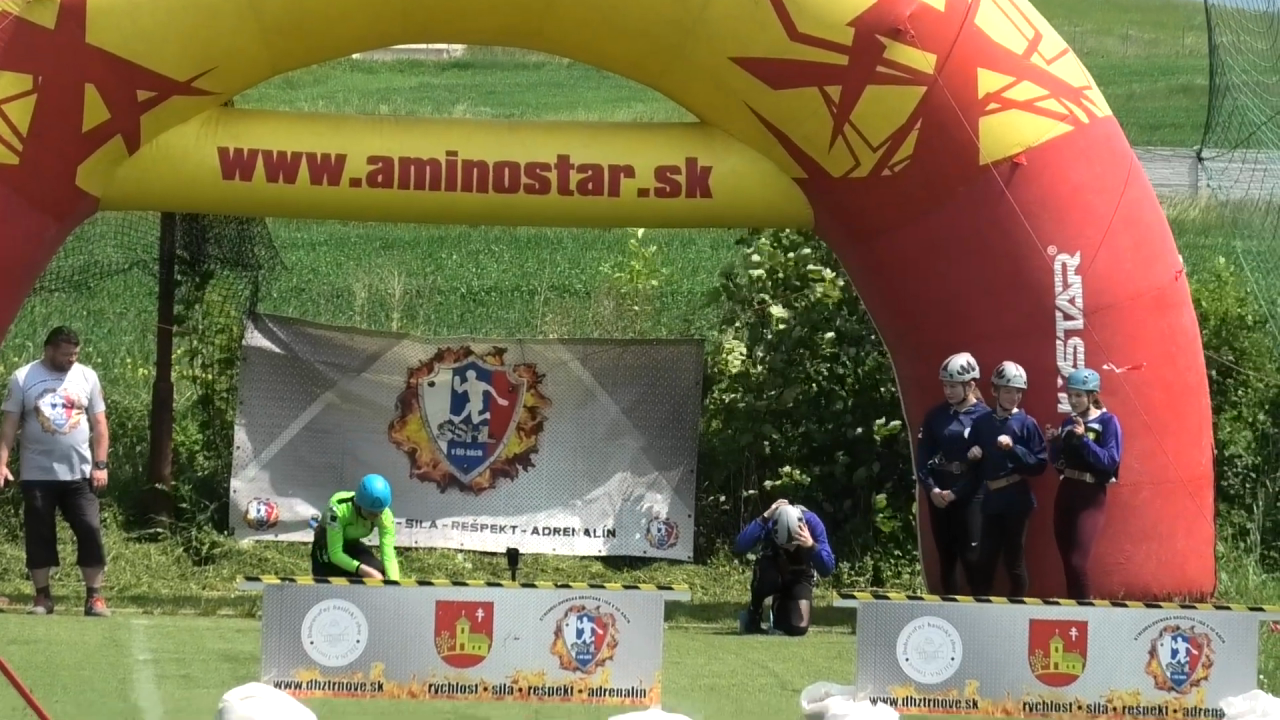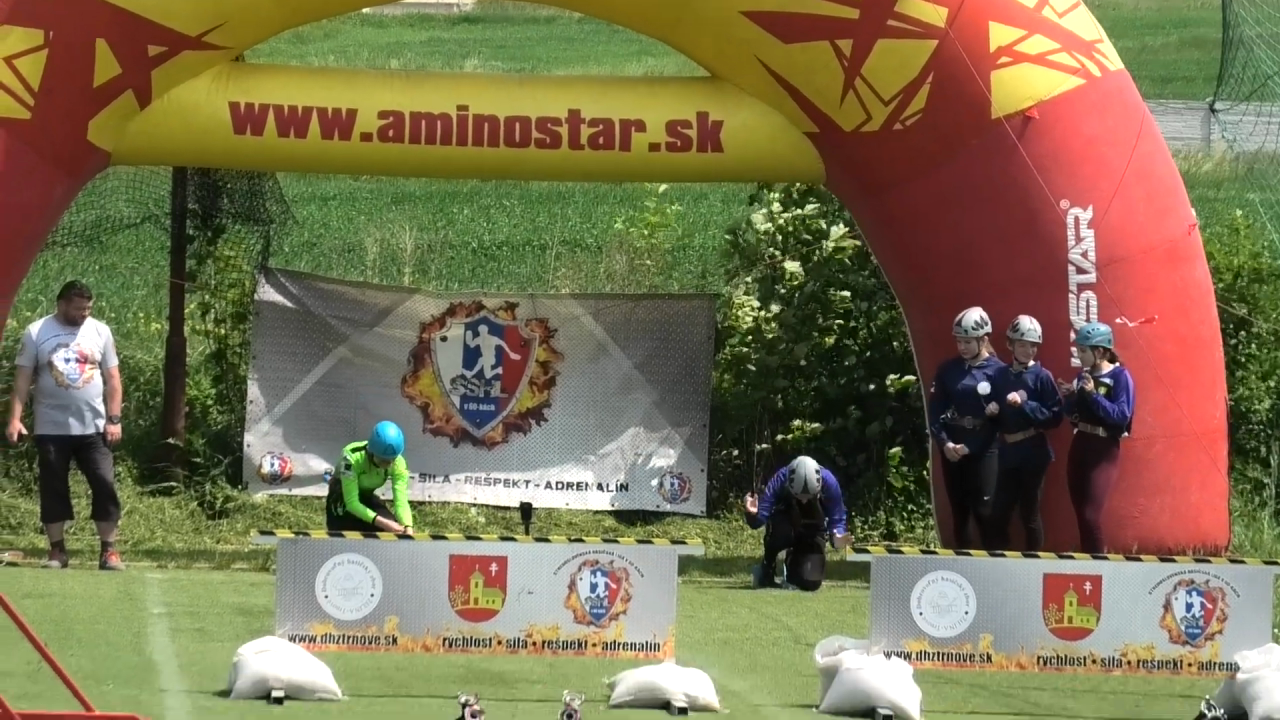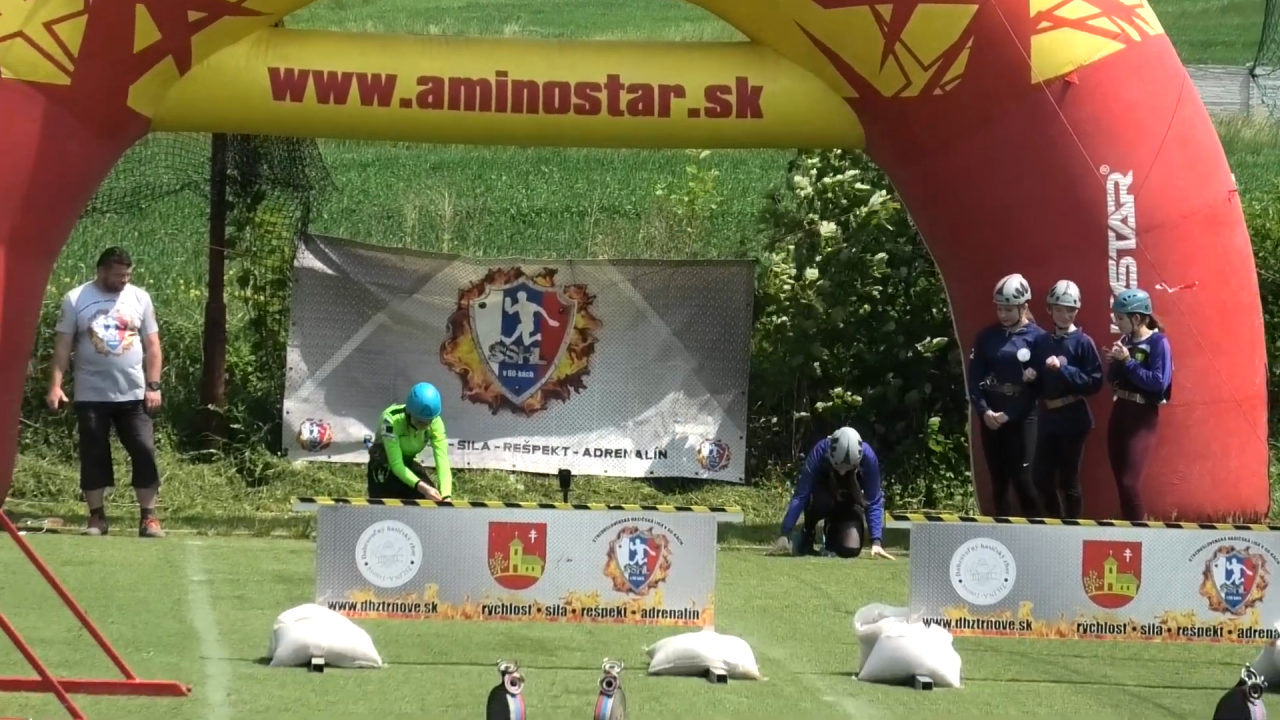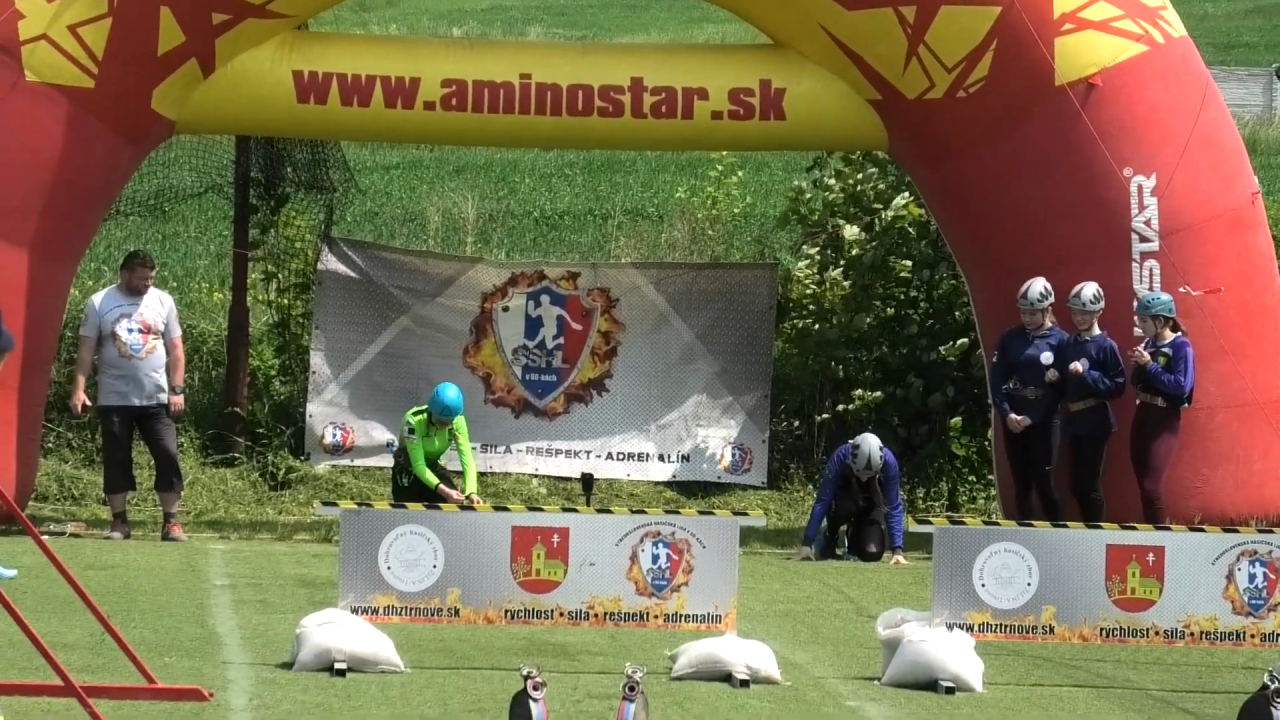
dt=0.2s
person 1, frame 1
left shoulder: (87, 376)
left elbow: (99, 424)
left wrist: (100, 465)
left hip: (79, 473)
right hip: (36, 475)
left knee: (90, 532)
right knee: (38, 535)
left ankle: (94, 596)
right ankle: (42, 596)
person 1, frame 2
left shoulder: (100, 331)
right shoulder: (36, 332)
left elbow: (112, 378)
right elbow: (23, 379)
left wrist: (114, 419)
right wrist: (15, 418)
left hip: (93, 427)
right hip: (51, 429)
left knee: (104, 486)
right knee: (53, 489)
left ankle: (108, 550)
right ankle: (57, 550)
person 1, frame 3
left shoulder: (140, 297)
right shoulder: (75, 299)
left elbow: (152, 345)
right elbow: (63, 346)
left wrist: (153, 386)
right wrist: (55, 385)
left hip: (133, 395)
right hip: (90, 396)
left knee: (144, 453)
right knee: (93, 456)
left ankle: (148, 517)
right ankle: (96, 517)
person 1, frame 4
left shoulder: (163, 301)
right shoulder: (99, 302)
left elbow: (175, 349)
right elbow: (86, 350)
left wrist: (176, 390)
right wrist: (78, 388)
left hip: (156, 399)
right hip: (114, 399)
left knee: (168, 457)
right knee: (116, 460)
left ankle: (171, 521)
right ankle: (119, 521)
person 2, frame 1
left shoulder: (985, 417)
right shoulder: (936, 415)
right elbow: (922, 456)
left wrist: (955, 493)
right wrist: (931, 489)
left hip: (969, 495)
right hip: (938, 494)
left knee: (970, 557)
right knee: (946, 557)
person 2, frame 2
left shoulder: (998, 371)
right shoulder: (947, 369)
right elbow: (934, 410)
left wrist: (968, 447)
right wrist: (944, 442)
left hip: (982, 449)
right hip: (951, 448)
left knee: (982, 510)
right knee: (959, 511)
person 2, frame 3
left shoulder: (1037, 337)
right shoulder: (987, 335)
right elbow: (973, 377)
left wrist: (1008, 414)
right wrist: (983, 410)
left hip: (1021, 415)
right hip: (990, 413)
left knee: (1020, 477)
right knee: (998, 478)
person 2, frame 4
left shoulder: (1060, 340)
right shoulder: (1010, 338)
left elbow: (1059, 389)
right elbow: (996, 380)
left wrist: (1031, 418)
right wrist: (1006, 413)
left hip: (1044, 418)
right hip: (1012, 416)
left knee: (1042, 481)
right knee: (1020, 481)
person 3, frame 1
left shoulder: (1027, 424)
right shoulder: (982, 422)
left elbow: (1040, 465)
right elbow: (976, 467)
left wrist: (1013, 449)
right wrist: (973, 457)
left hip: (1017, 499)
right hip: (991, 499)
left knee: (1014, 560)
right knee: (985, 559)
person 3, frame 2
left shoulder: (1042, 377)
right shoulder: (1000, 376)
left elbow: (1054, 418)
left wrist: (1023, 405)
left hip: (1033, 452)
right hip: (1008, 452)
left knee: (1029, 513)
right knee: (998, 512)
person 3, frame 3
left shoulder: (1083, 342)
right shoulder: (1042, 341)
left elbow: (1094, 383)
left wrist: (1062, 369)
right wrist: (1031, 378)
left hip: (1074, 419)
right hip: (1048, 417)
left knee: (1068, 480)
right knee: (1040, 476)
person 3, frame 4
left shoulder: (1106, 346)
right shoulder: (1068, 344)
left elbow: (1117, 387)
left wrist: (1085, 374)
left hip: (1096, 422)
right hip: (1073, 420)
left knee: (1090, 484)
right knee: (1076, 483)
person 4, frame 1
left shoulder: (1108, 422)
right shoulder: (1068, 422)
left elbow: (1111, 461)
right elbow: (1057, 461)
left wrist: (1083, 438)
right wrist: (1054, 442)
left hip: (1091, 496)
right hip: (1065, 492)
left knee: (1077, 562)
right knee: (1067, 561)
person 4, frame 2
left shoulder: (1120, 376)
right shoulder: (1084, 375)
left elbow: (1122, 416)
left wrist: (1093, 394)
right wrist: (1070, 396)
left hip: (1104, 449)
right hip: (1079, 445)
left knee: (1091, 515)
right knee: (1080, 514)
person 4, frame 3
left shoulder: (1158, 342)
right shoulder: (1126, 341)
left elbow: (1159, 382)
left wrist: (1128, 361)
right wrist: (1115, 362)
left hip: (1142, 416)
right hip: (1119, 412)
left knee: (1129, 482)
right knee: (1120, 481)
person 4, frame 4
left shoulder: (1181, 345)
right shoulder: (1149, 344)
left elbow: (1180, 385)
left wrist: (1150, 365)
right wrist: (1138, 366)
left hip: (1165, 419)
right hip: (1142, 415)
left knee: (1151, 486)
right knee: (1142, 484)
